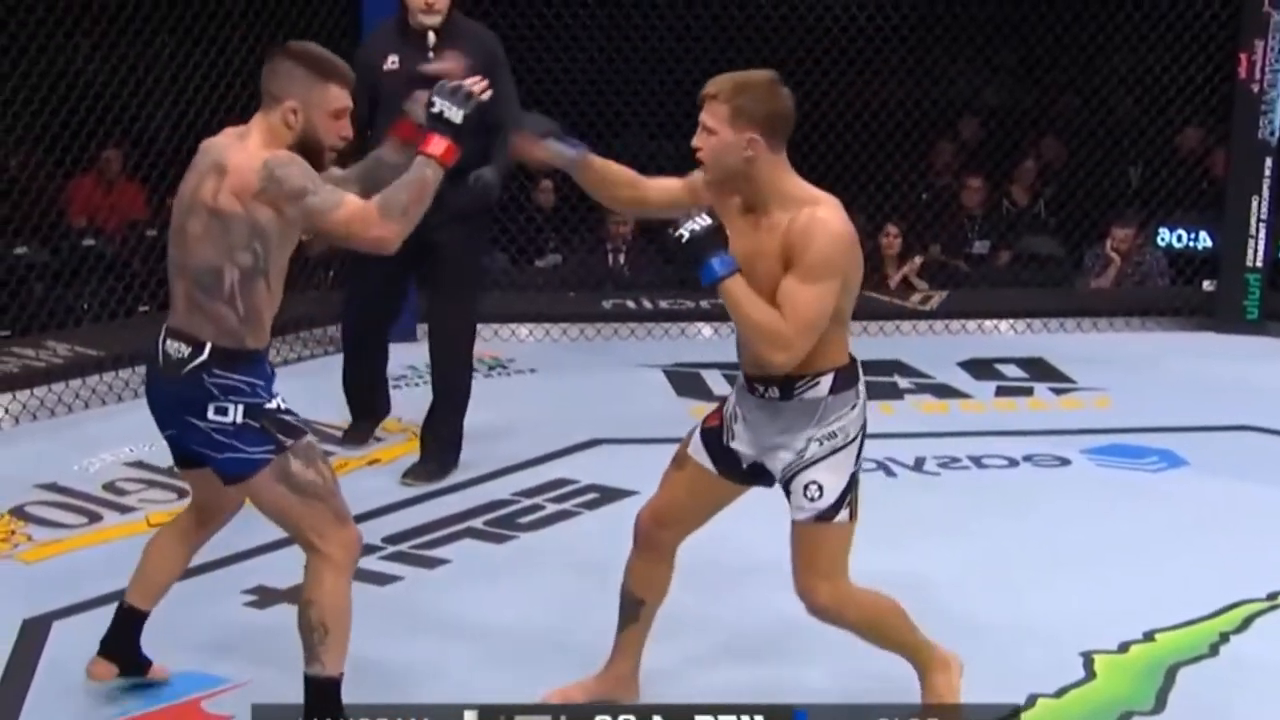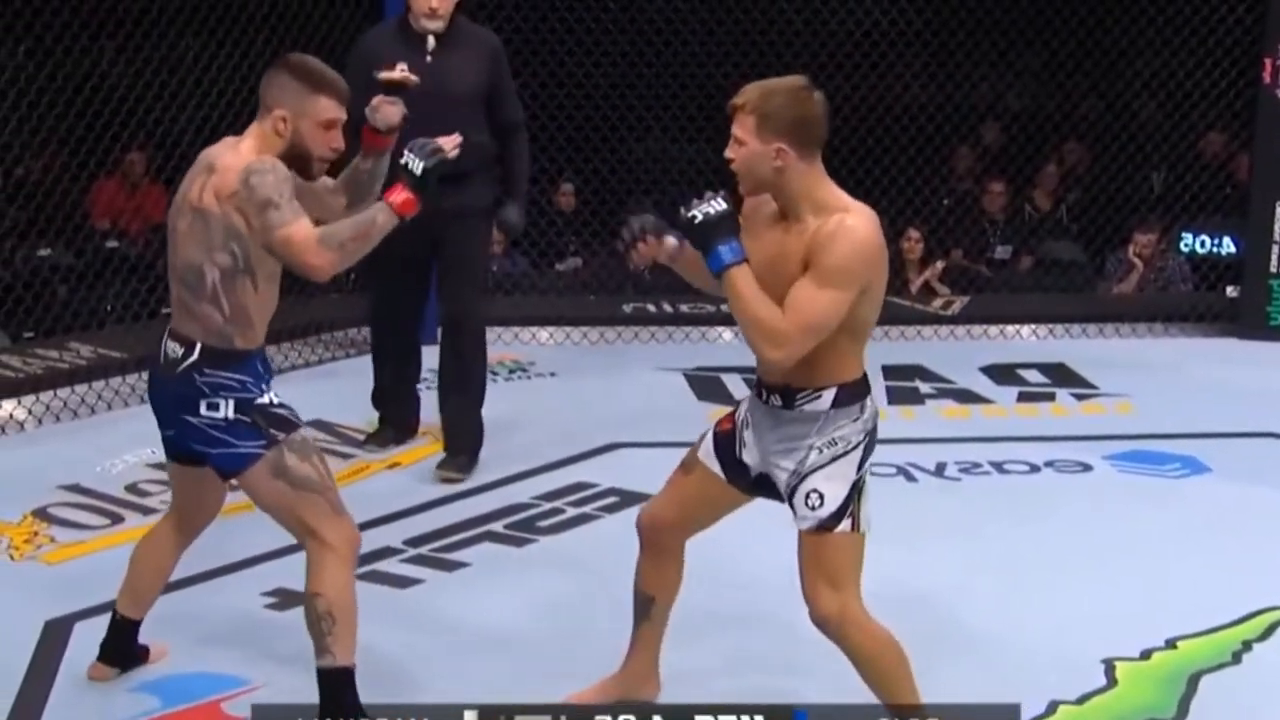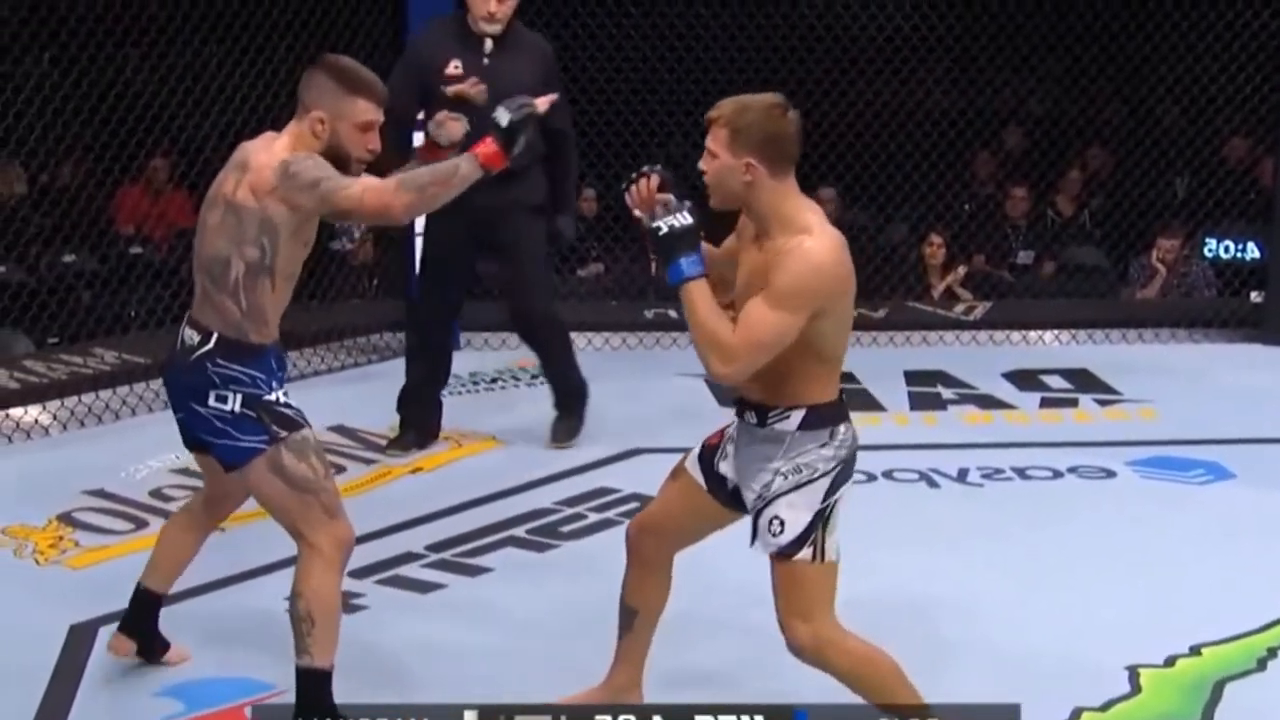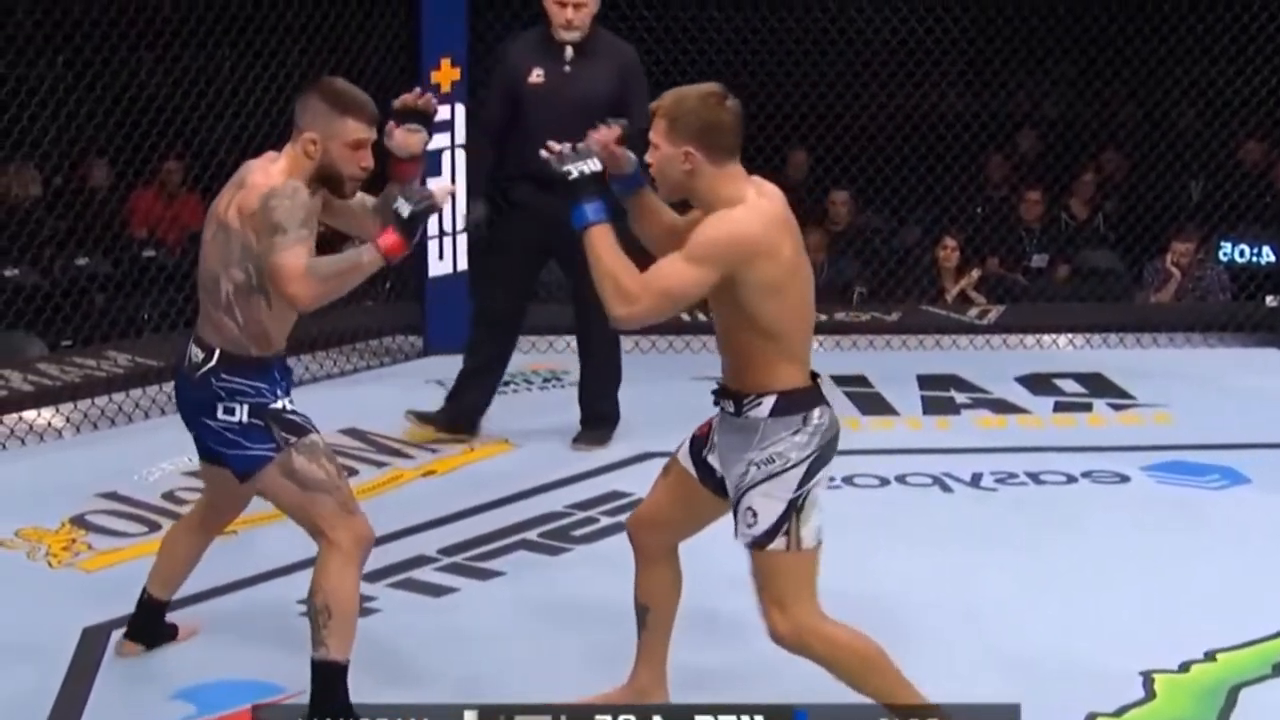
dt=0.3s
person 1, frame 1
left shoulder: (226, 149)
right shoulder: (270, 169)
left elbow: (342, 192)
right elbow: (380, 229)
left wrist: (411, 131)
right wrist: (440, 141)
left hip: (178, 371)
right hip: (227, 386)
left knee: (207, 510)
right knee: (335, 545)
left ankle: (118, 649)
person 1, frame 2
left shoulder: (235, 161)
right shoulder: (253, 174)
left elbow: (344, 205)
right elbow: (318, 257)
left wrist: (379, 140)
right wrist: (406, 194)
left hip: (184, 373)
right hip: (224, 385)
left knee: (188, 516)
right knee: (335, 536)
left ankle: (116, 649)
person 1, frame 3
left shoulder: (268, 152)
right shoulder: (291, 170)
left elbow: (382, 197)
right elbow: (393, 202)
right wrist: (493, 148)
left hip: (204, 363)
right hip: (235, 376)
left knee: (214, 501)
right knee: (328, 537)
left ankle: (137, 630)
person 1, frame 4
left shoulder: (296, 183)
right shoulder: (278, 193)
left elbow: (377, 219)
right elbow: (305, 289)
left wrist: (405, 164)
right wrist: (392, 235)
left hip: (213, 379)
right hip: (242, 390)
left knee: (220, 505)
right knee: (347, 534)
left ankle: (144, 628)
person 2, frame 1
left shoulder: (823, 227)
right shoulder: (723, 191)
left elbow: (782, 348)
right elbow: (639, 195)
left wrist: (717, 266)
right wrist: (565, 154)
left hip: (819, 413)
right hip: (751, 403)
left knee: (823, 593)
right knee: (654, 526)
left ankle: (934, 665)
right ankle: (618, 676)
person 2, frame 2
left shoulder: (849, 234)
right shoulder: (766, 206)
left elbow: (779, 345)
right elbow: (733, 286)
left wrist: (725, 250)
right wrist: (671, 251)
left hip: (827, 425)
right hip: (762, 411)
left knee: (832, 608)
right knee: (659, 525)
person 2, frame 3
left shoulder: (812, 256)
right shoulder: (758, 219)
left elbow: (727, 361)
right elbow: (725, 279)
left wrist: (680, 260)
right wrist: (669, 219)
left hip: (805, 445)
right hip: (750, 430)
left knee: (810, 633)
right knee: (647, 537)
person 2, frame 4
left shoulder: (739, 228)
right shoulder: (744, 193)
left elbow: (632, 305)
right elbow: (678, 245)
left wrist: (588, 203)
right wrist: (624, 180)
left hip: (782, 427)
right hip: (742, 416)
left knee: (793, 622)
right knee: (650, 530)
person 3, frame 1
left shoulder: (480, 45)
right shoulder: (379, 45)
left elbow: (507, 123)
right elbow: (353, 123)
left wrist: (494, 168)
left hip: (458, 204)
left knee: (451, 328)
right knee: (364, 315)
left ankle: (441, 447)
right ankle: (368, 408)
person 3, frame 2
left shoulder: (484, 47)
right shoulder: (377, 47)
left elbow: (512, 128)
left wrist: (515, 197)
left hip: (468, 200)
left knee: (463, 316)
right knee: (394, 314)
left ankle: (464, 443)
right ankle: (397, 416)
person 3, frame 3
left shoulder: (536, 52)
right shoulder: (432, 44)
left elbow: (559, 135)
right elbow: (395, 119)
left wrist: (566, 207)
left hip: (519, 199)
right hip: (451, 198)
left knee: (533, 308)
right knee: (430, 314)
left ankle: (570, 401)
right ankle: (418, 421)
person 3, frame 4
left shoulder: (620, 58)
right shoulder: (520, 53)
right elbow: (494, 129)
right wrist: (482, 197)
right hip: (527, 202)
left knee: (595, 316)
right knee: (496, 306)
left ankle: (600, 417)
right ankle: (460, 414)
